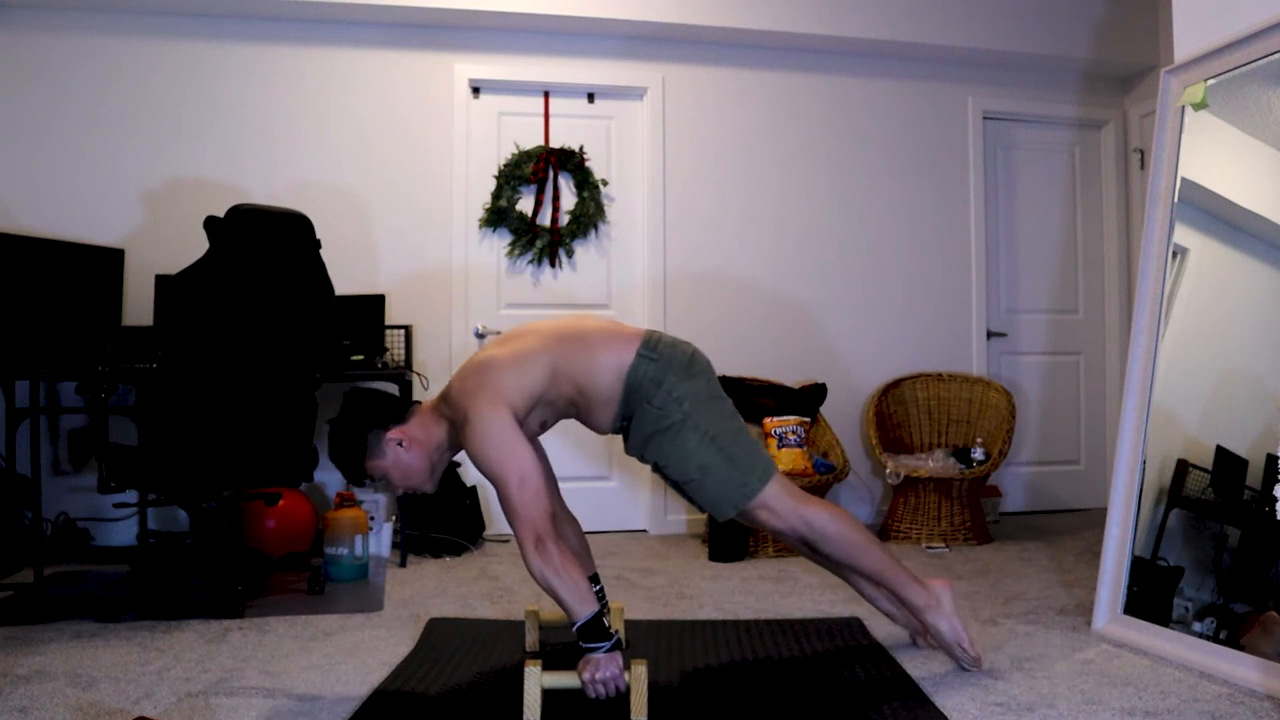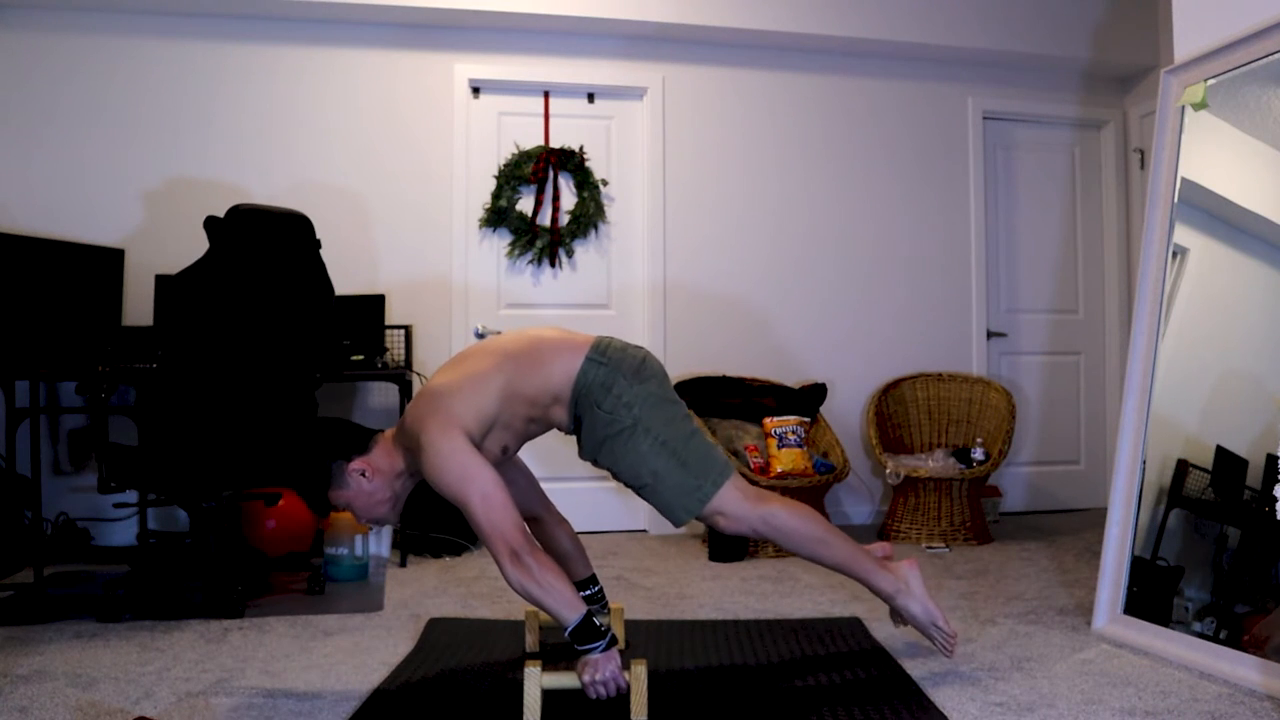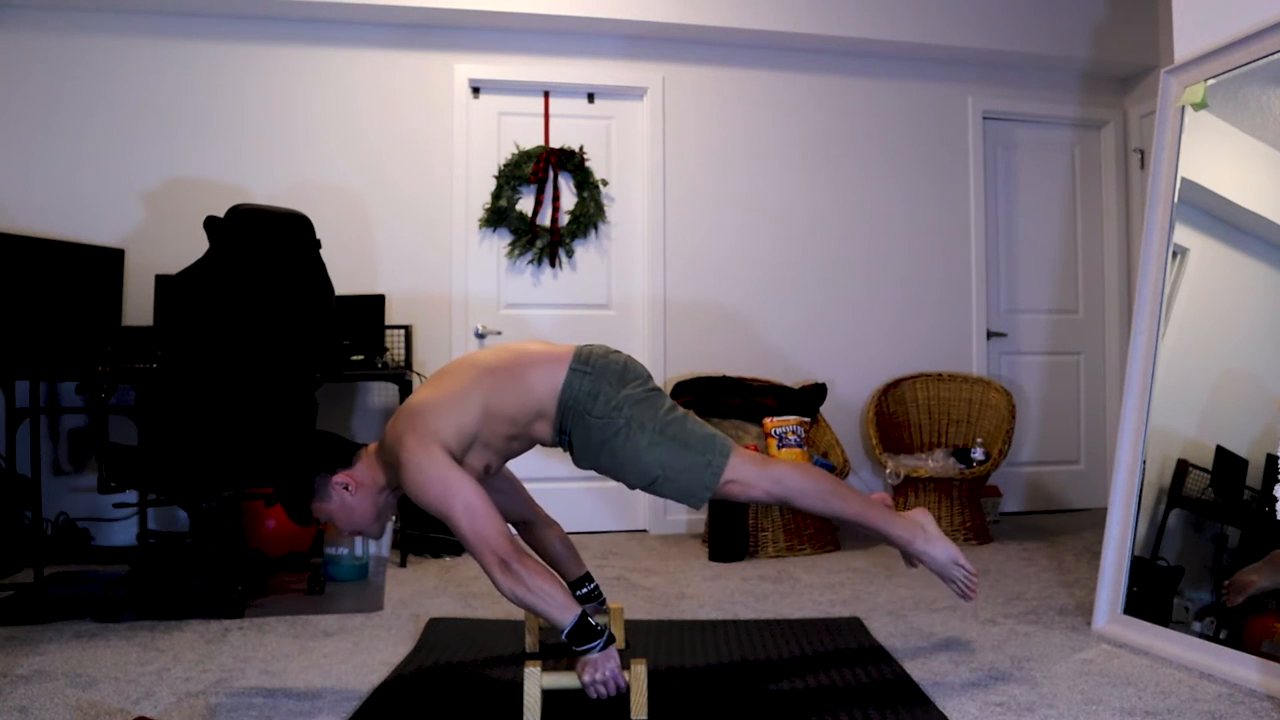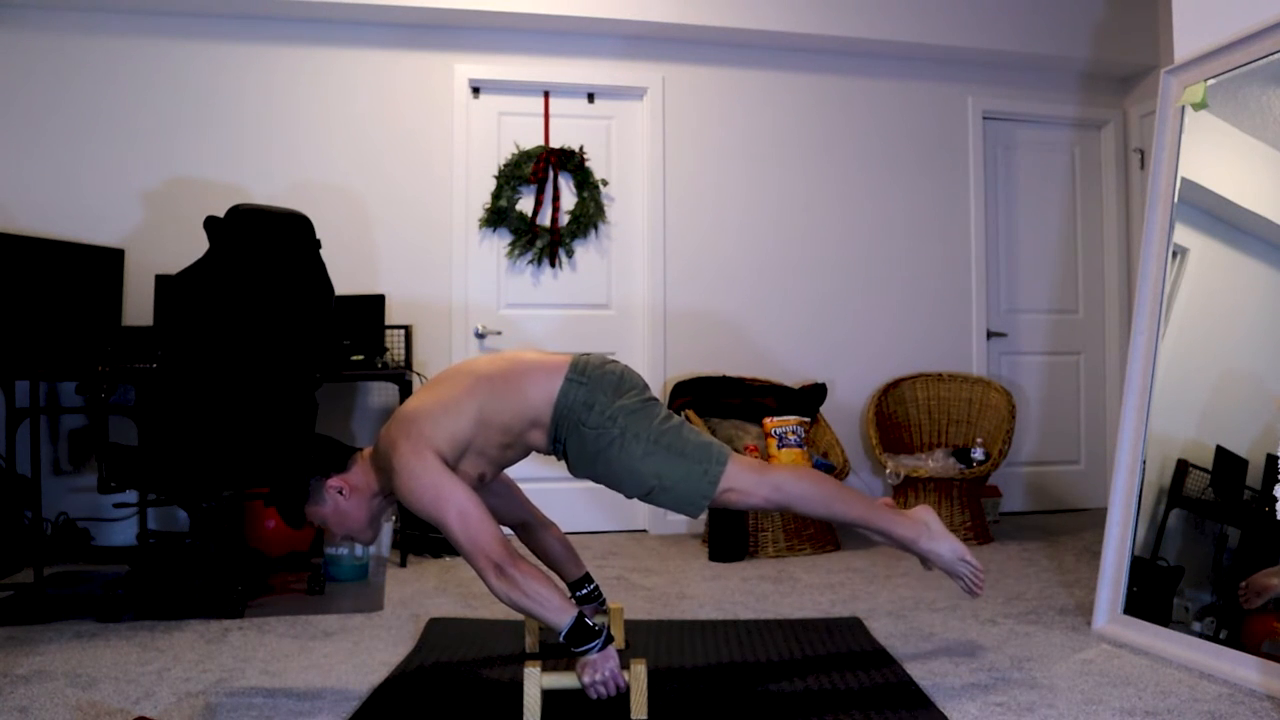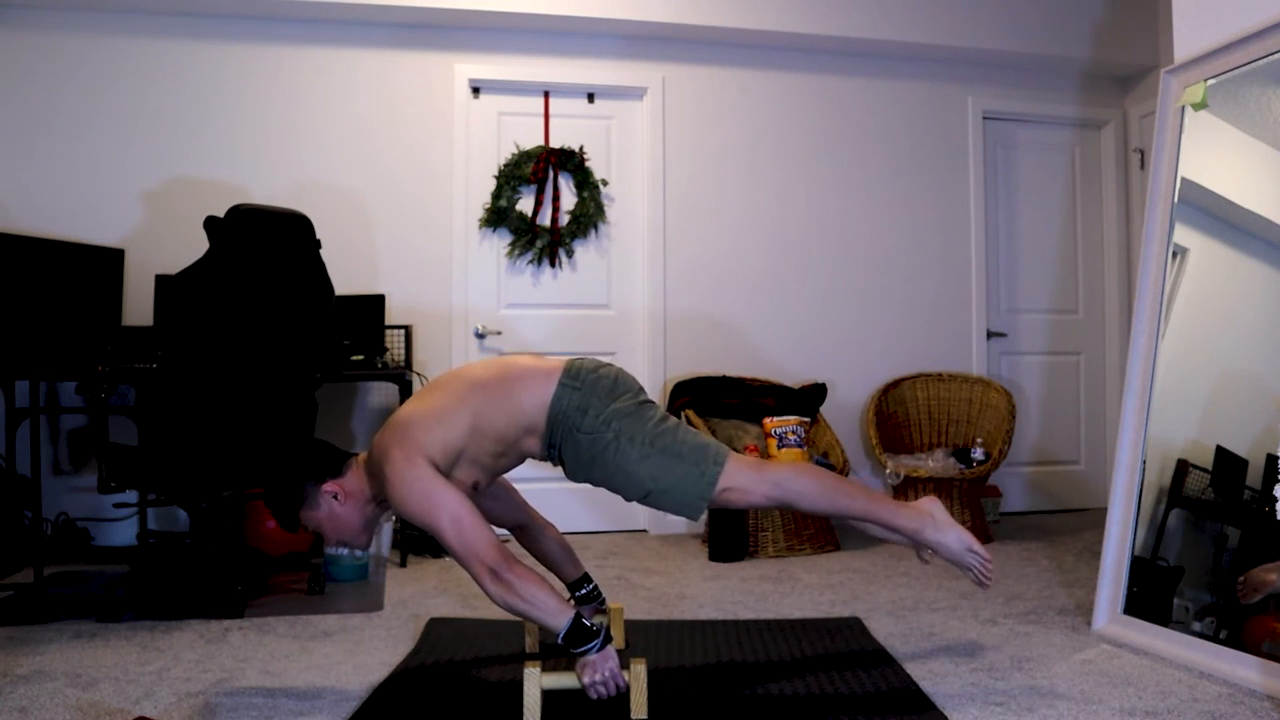
dt=1s
person 1, frame 1
left shoulder: (479, 419)
right shoulder: (476, 403)
left elbow: (538, 540)
right elbow: (553, 516)
left wrist: (599, 641)
right wrist: (594, 602)
left hip: (658, 387)
right hip: (656, 379)
left knee: (778, 509)
right knee: (769, 512)
left ankle: (921, 597)
right ankle: (899, 600)
person 1, frame 2
left shoulder: (432, 445)
right shoulder: (453, 431)
left elbow: (516, 554)
right elbow: (537, 516)
left wrist: (591, 642)
right wrist: (591, 603)
left hip: (609, 391)
right hip: (609, 385)
left knee: (736, 510)
right knee: (729, 504)
left ankle: (890, 582)
right ankle: (865, 558)
person 1, frame 3
left shoulder: (413, 460)
right shoulder: (433, 444)
left elbow: (504, 562)
right elbow: (527, 518)
left wrist: (588, 640)
right wrist: (587, 599)
left hip: (593, 399)
right hip: (591, 387)
left knee: (747, 478)
right knee: (741, 474)
left ankle: (904, 528)
right ankle: (869, 508)
person 1, frame 4
left shoulder: (406, 464)
right shoulder: (425, 448)
left elbow: (498, 565)
right elbow: (521, 517)
left wrist: (586, 640)
right wrist: (586, 597)
left hip: (587, 409)
right hip: (586, 397)
left knee: (745, 485)
right knee: (739, 477)
left ankle: (907, 526)
right ankle: (881, 514)
person 1, frame 5
left shoulder: (396, 472)
right shoulder: (419, 452)
left elbow: (495, 569)
right elbow: (519, 519)
left wrist: (584, 642)
right wrist: (586, 597)
left hip: (583, 414)
right hip: (582, 399)
left knee: (746, 486)
right knee: (742, 477)
left ankle: (914, 520)
right ankle: (896, 517)
